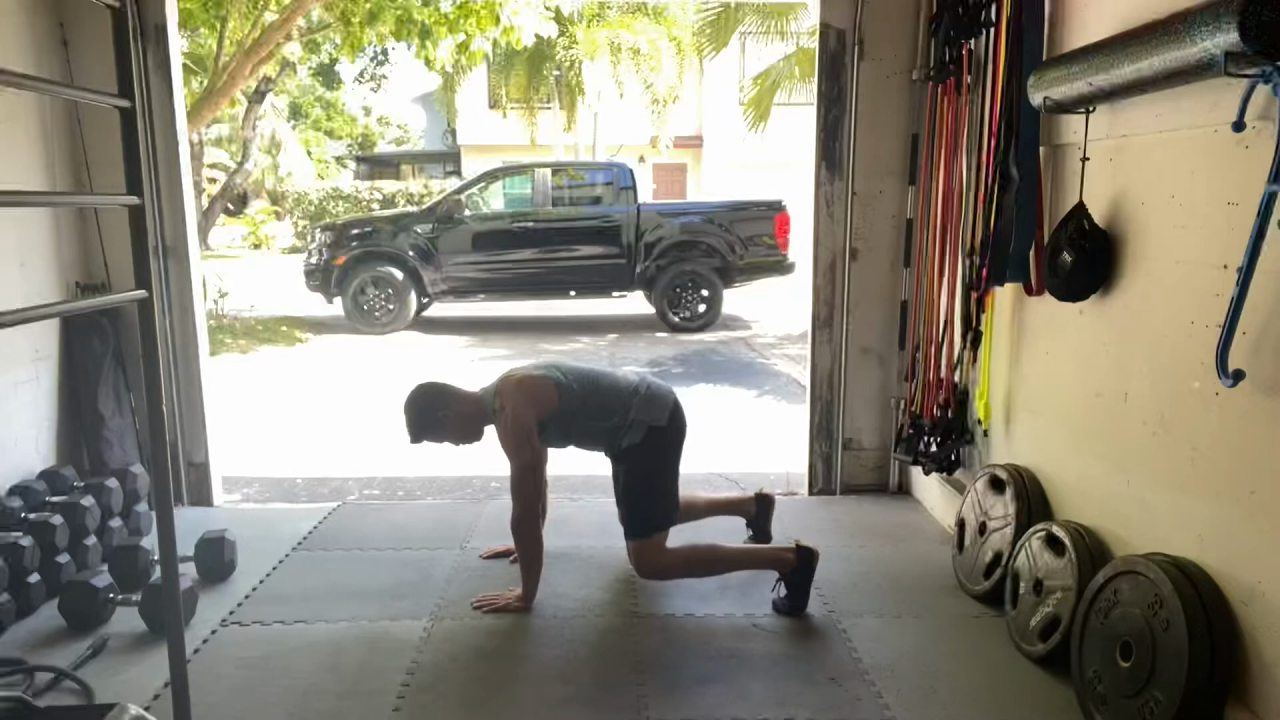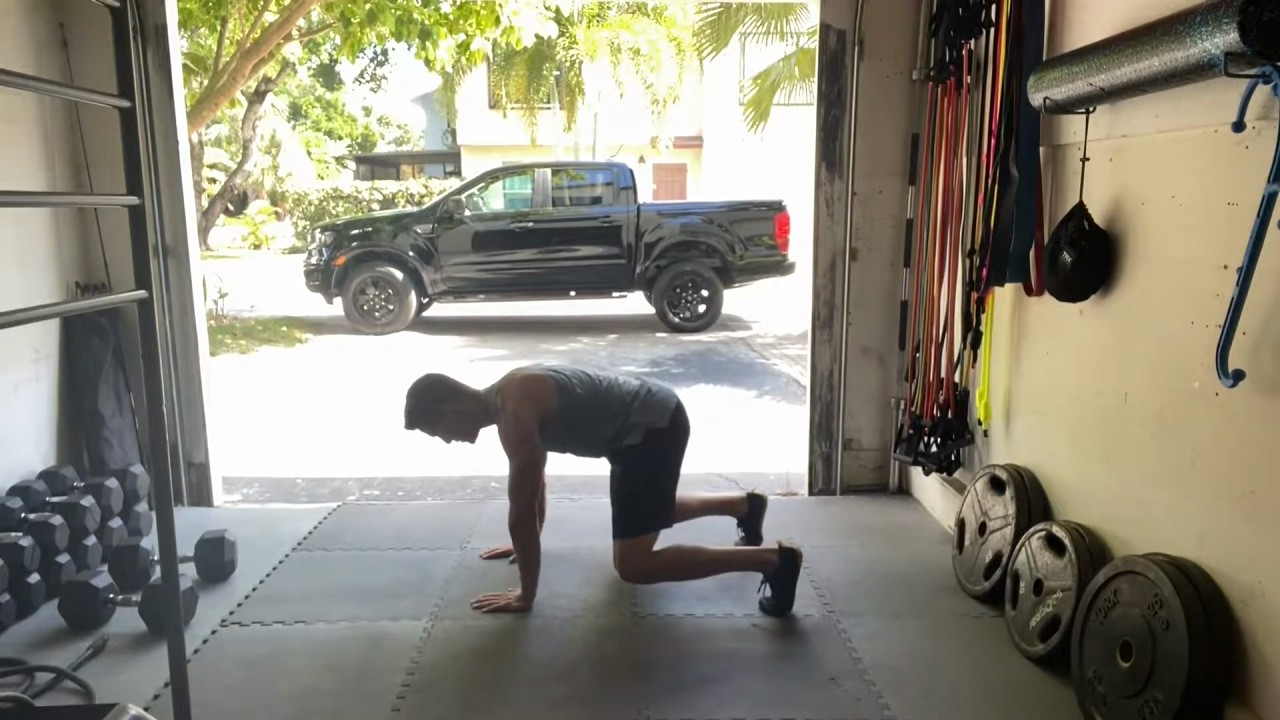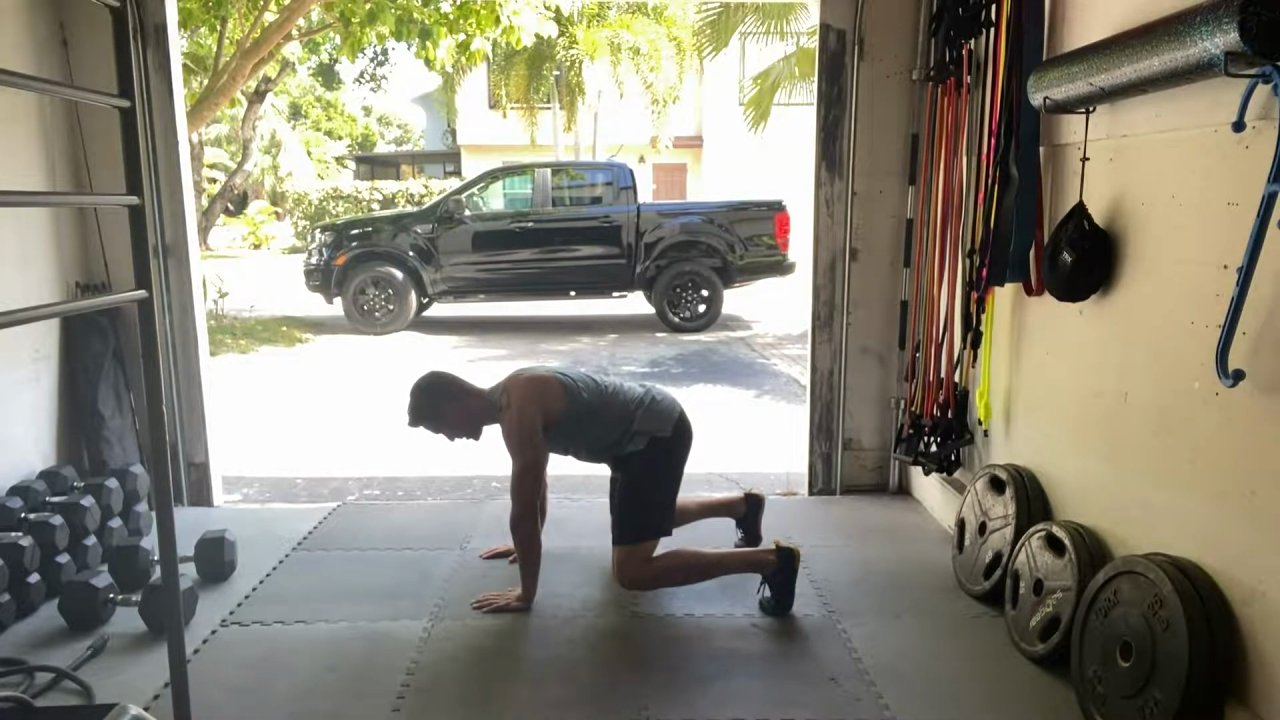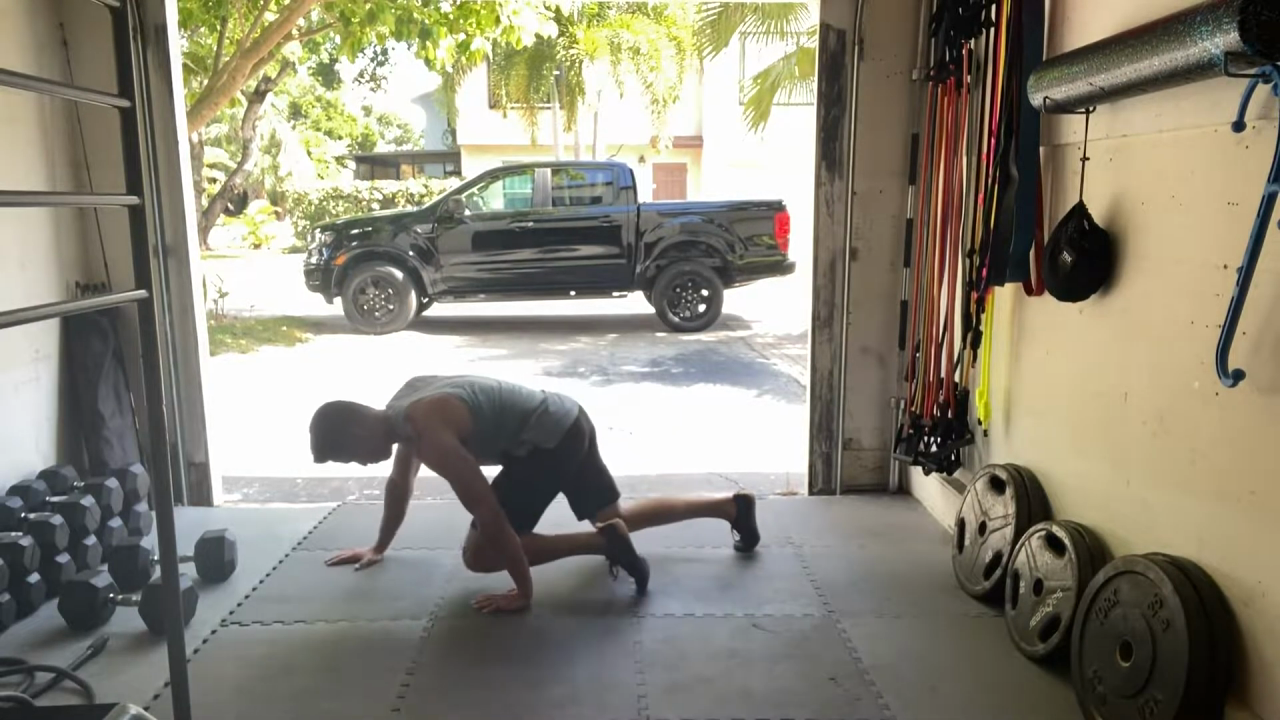
dt=1s
person 1, frame 1
left shoulder: (511, 414)
right shoulder: (506, 395)
left elbow: (525, 511)
right elbow: (536, 479)
left wrist: (526, 594)
right wrist: (527, 545)
left hip: (649, 424)
right hip: (646, 410)
left knee: (649, 562)
right knee: (640, 517)
left ankle: (790, 559)
right ankle: (751, 505)
person 1, frame 2
left shoulder: (513, 413)
right shoulder: (508, 395)
left elbow: (522, 510)
right elbow: (536, 483)
left wrist: (526, 594)
right wrist: (527, 544)
left hip: (652, 427)
right hip: (650, 415)
left knee: (633, 565)
right knee: (643, 513)
left ankle: (773, 560)
right ankle: (743, 505)
person 1, frame 3
left shoulder: (517, 412)
right shoulder: (513, 396)
left elbow: (524, 510)
right elbow: (537, 484)
left wrist: (526, 594)
right wrist: (528, 544)
left hip: (657, 434)
right hip: (649, 426)
left knee: (632, 572)
right knee: (636, 520)
left ankle: (772, 560)
right ankle: (742, 506)
person 1, frame 4
left shoulder: (427, 433)
right shoulder: (404, 408)
left elbow: (490, 514)
right elbow: (400, 483)
left wrist: (523, 592)
right wrist: (378, 547)
left hip: (550, 439)
right hip: (565, 425)
left knee: (478, 554)
right knee: (617, 517)
left ankle: (603, 542)
right ankle: (733, 506)
